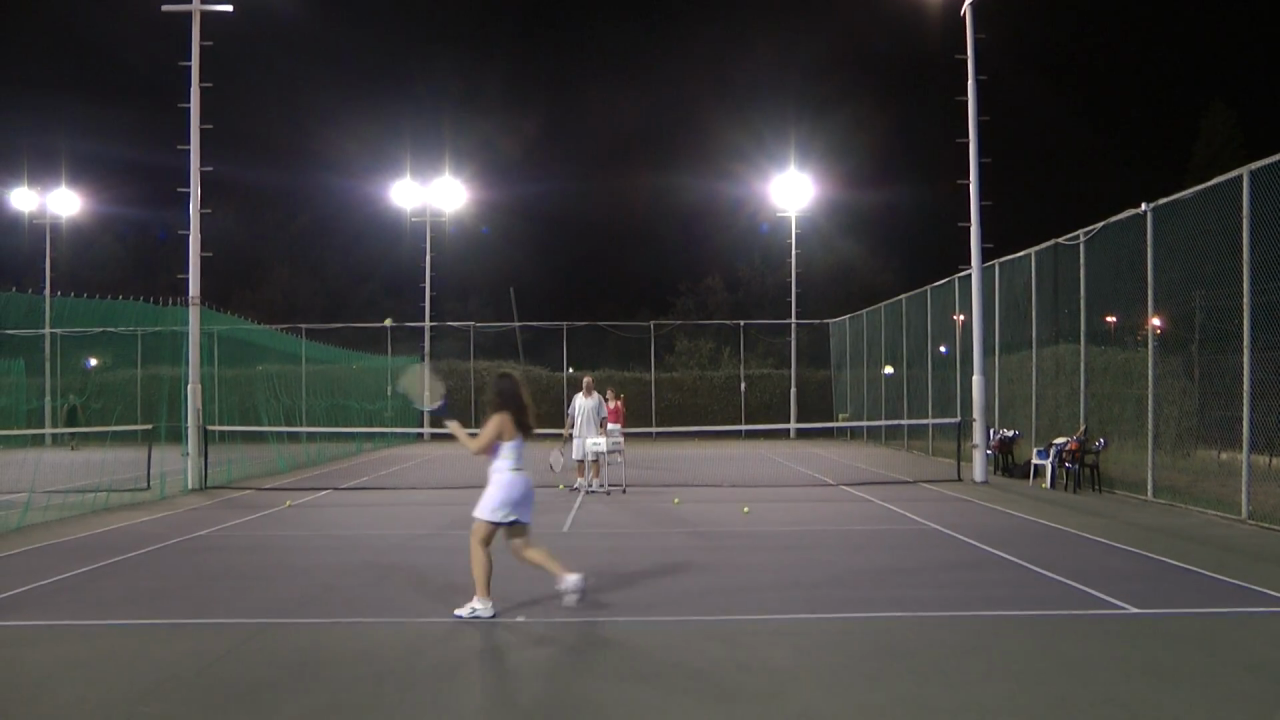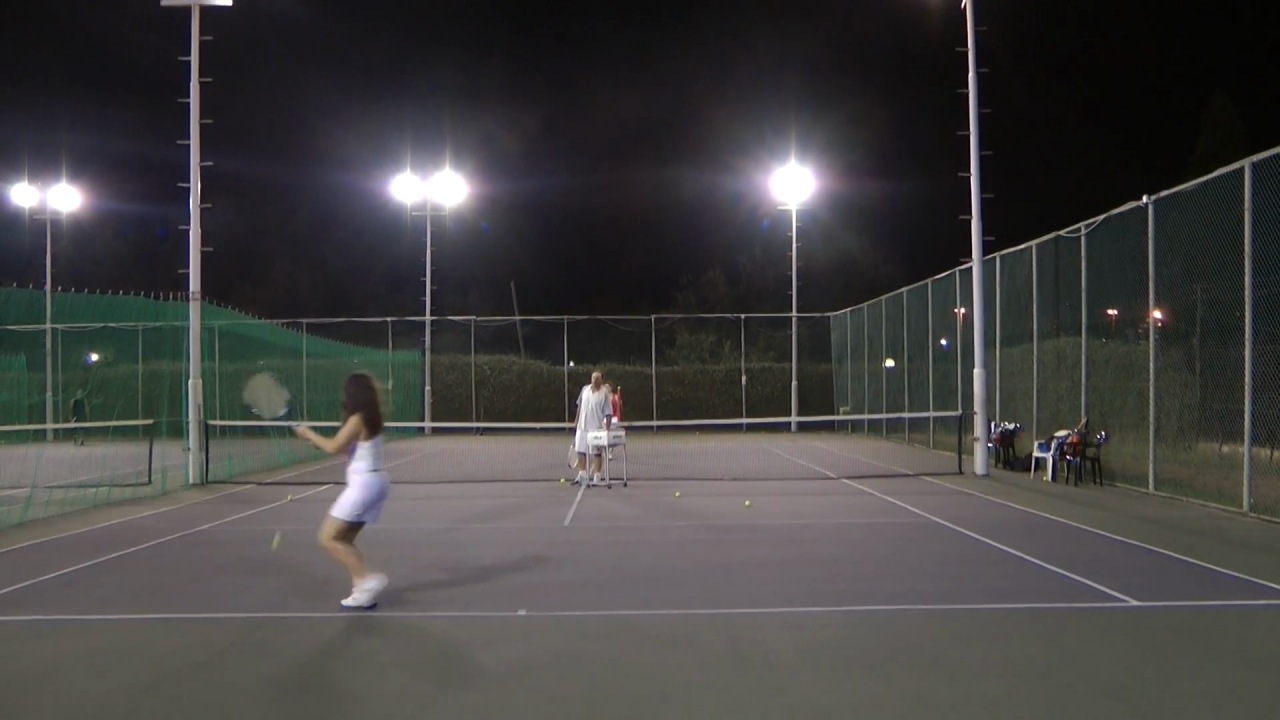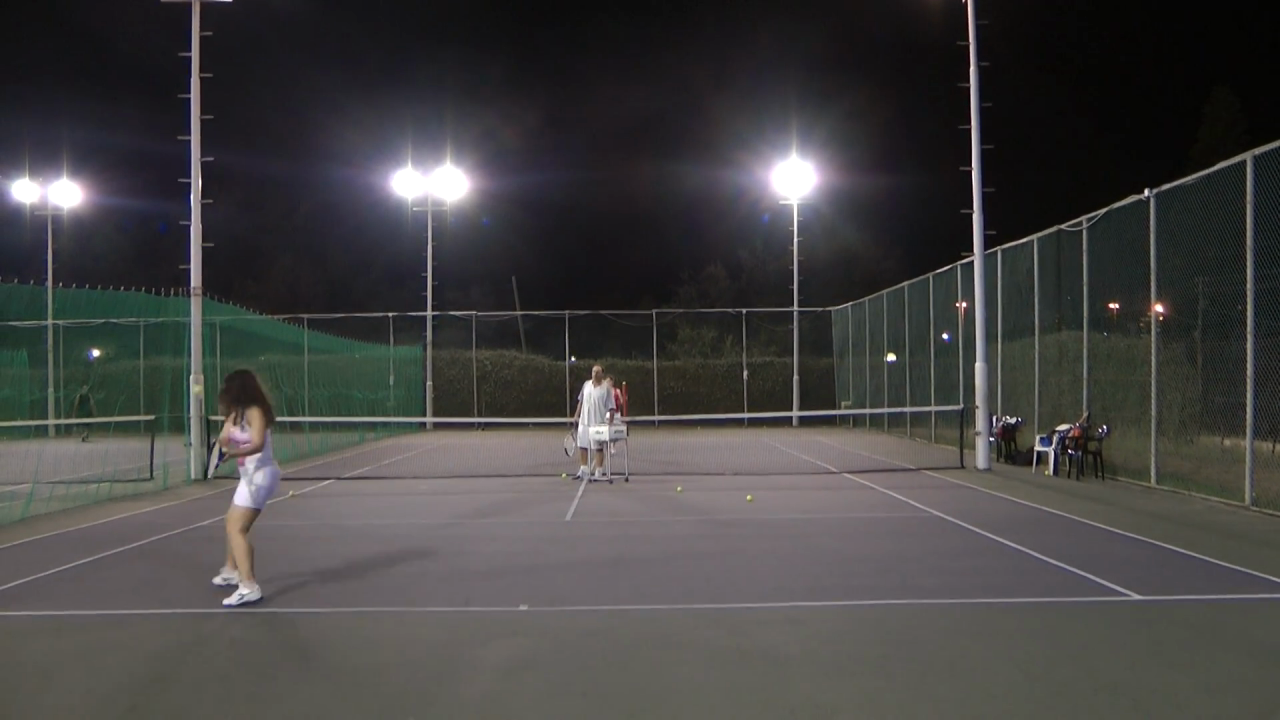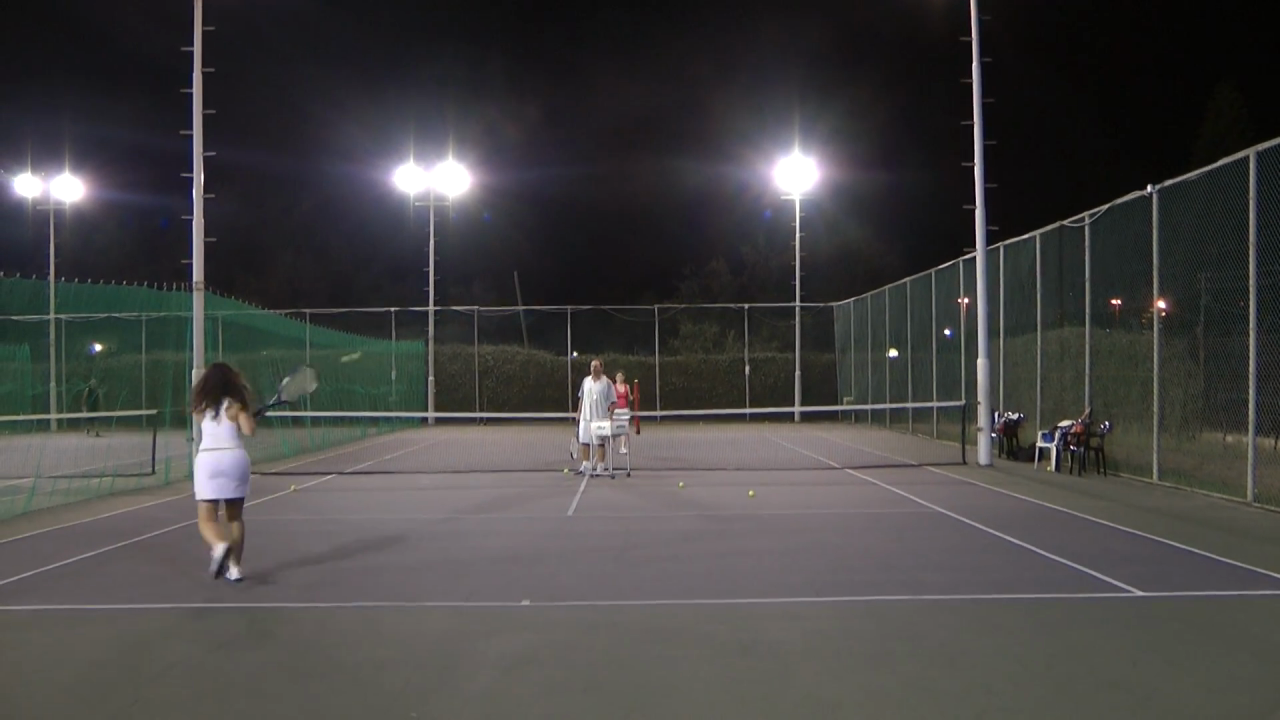
dt=0.5s
person 1, frame 1
left shoulder: (500, 418)
right shoulder: (518, 419)
left elbow: (476, 448)
left wrist: (458, 431)
right wrist: (466, 434)
left hip: (504, 483)
right hip: (520, 483)
left knee: (478, 543)
right knee: (521, 547)
left ankle: (482, 603)
right ankle: (567, 578)
person 1, frame 2
left shoulder: (357, 419)
right shoulder: (368, 420)
left elbow: (333, 448)
right elbow: (340, 446)
left wrist: (309, 434)
right wrist: (316, 438)
left hip: (364, 484)
right hip: (373, 483)
left knee: (327, 539)
right knee: (344, 540)
left ankle: (367, 579)
right ankle: (363, 592)
person 1, frame 3
left shoulder: (255, 412)
right shoulder: (236, 412)
left elbow: (258, 445)
right elbow: (223, 440)
left wrist: (235, 452)
right wrist: (225, 444)
left hip: (261, 475)
right hip: (251, 475)
left knee: (237, 529)
right knee: (233, 524)
left ankle: (249, 588)
right ankle: (232, 572)
person 1, frame 4
left shoulder: (202, 405)
right shoulder: (237, 403)
right elbow: (248, 431)
right wrist: (249, 419)
left hip: (207, 460)
right hip: (235, 459)
left knee: (206, 520)
right knee: (235, 517)
left ankle: (219, 547)
right ankle: (235, 567)
